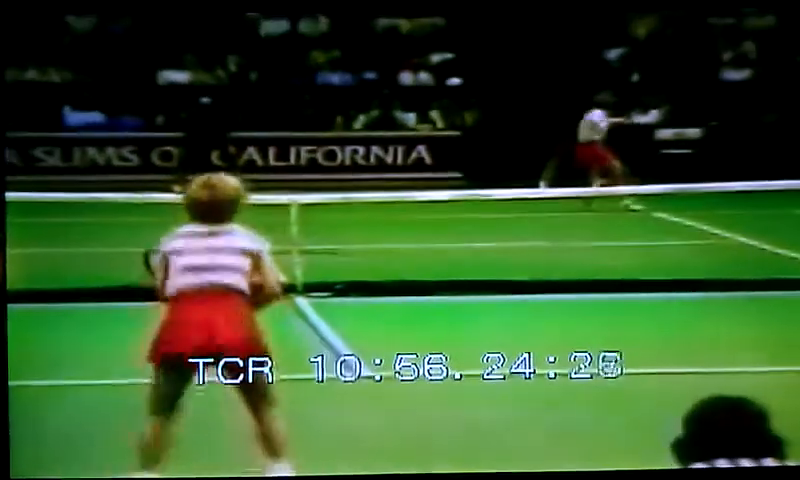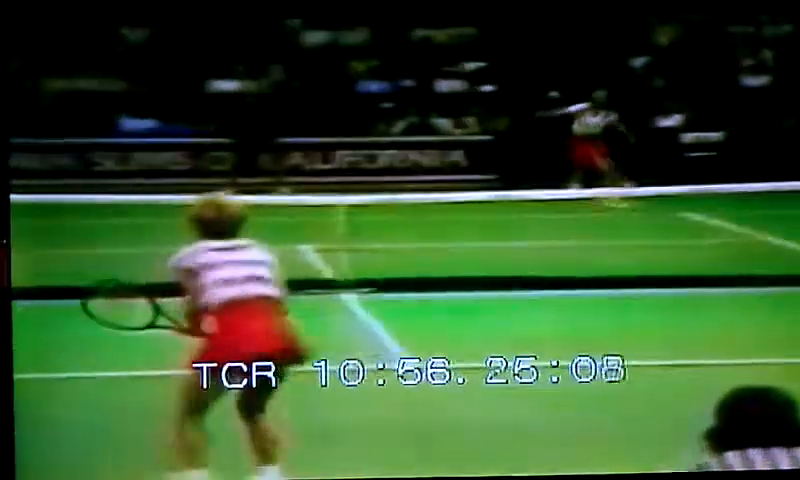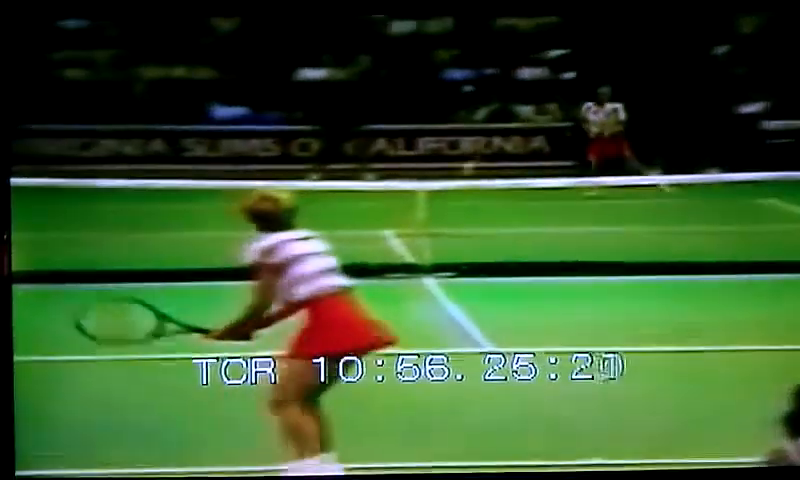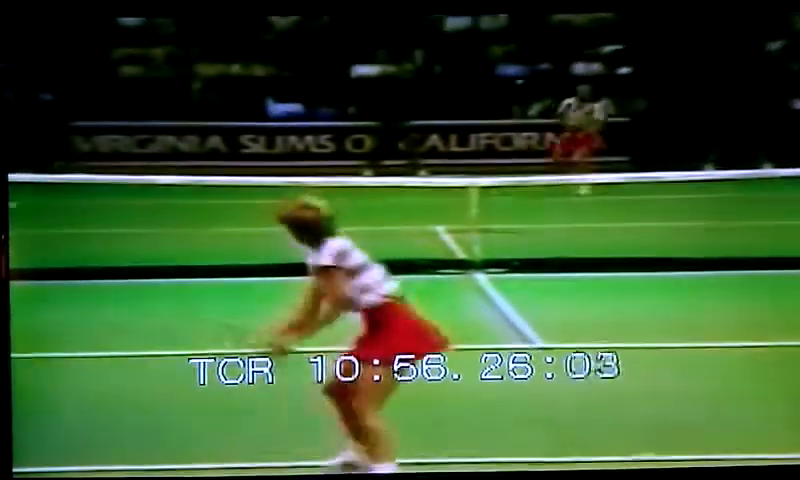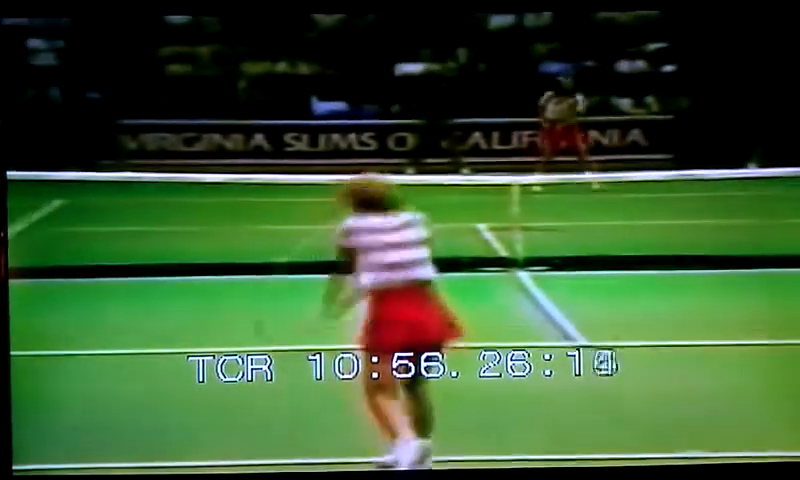
dt=0.4s
person 1, frame 1
left shoulder: (172, 240)
right shoulder: (249, 240)
left elbow: (163, 290)
right elbow: (272, 289)
left hip: (181, 325)
right hip: (235, 323)
left knee: (160, 414)
right knee: (263, 408)
right ankle: (280, 471)
person 1, frame 2
left shoulder: (190, 255)
right shoulder: (260, 252)
left elbow: (194, 308)
left wrist: (199, 329)
left hip: (233, 335)
right hip: (276, 332)
left knee: (190, 415)
right knee: (250, 409)
person 1, frame 3
left shoulder: (266, 246)
right shoulder: (312, 239)
left elbow: (262, 303)
left wrist: (234, 329)
right wrist: (255, 326)
left hip: (330, 324)
right hip: (353, 318)
left knee: (283, 402)
right knee: (304, 398)
left ankle: (313, 468)
right ankle: (327, 466)
person 1, frame 4
left shoulder: (330, 252)
right shoulder: (327, 251)
left elbow: (337, 304)
right elbow: (313, 304)
left wrist: (295, 336)
right wrist: (289, 332)
left hip: (394, 330)
right hip: (385, 327)
left knee: (365, 408)
right knee: (337, 389)
right ankle: (362, 452)
person 1, frame 5
left shoulder: (353, 227)
right shoulder: (415, 221)
left elbow: (345, 269)
left hip: (390, 313)
right hip: (428, 310)
left knee: (379, 392)
right knee: (415, 388)
left ankle: (407, 444)
right ankle: (419, 448)
